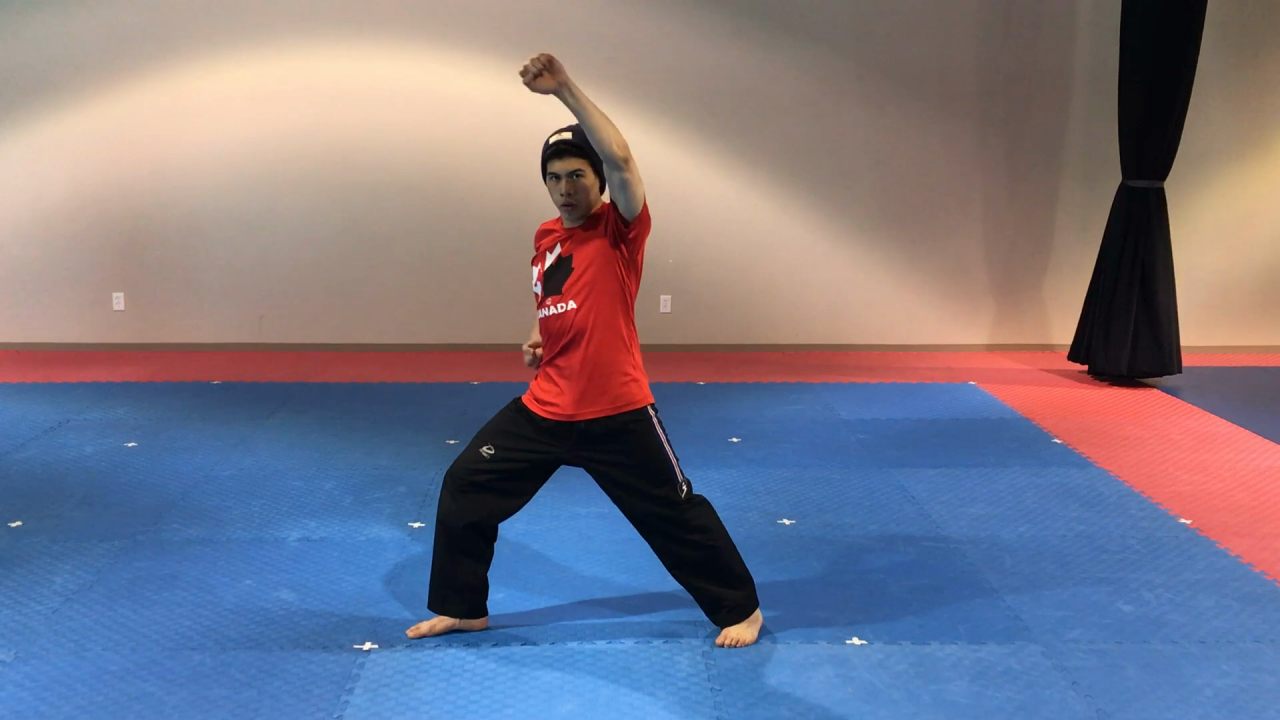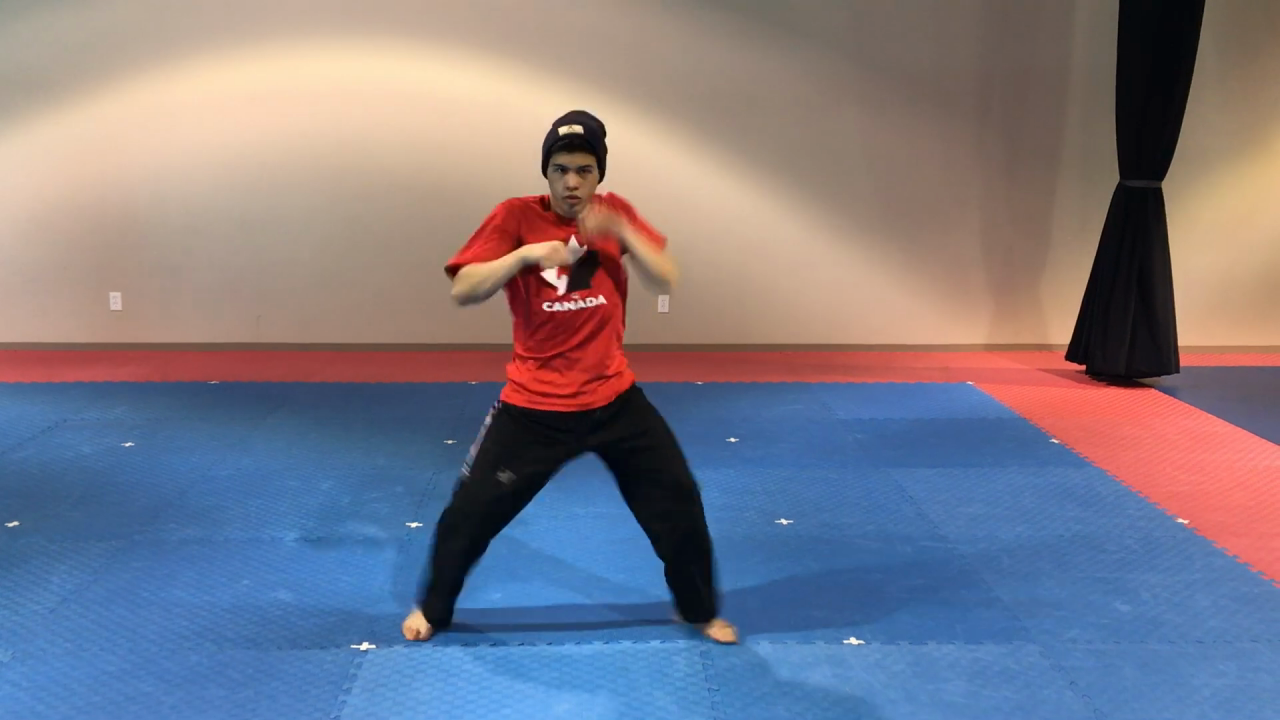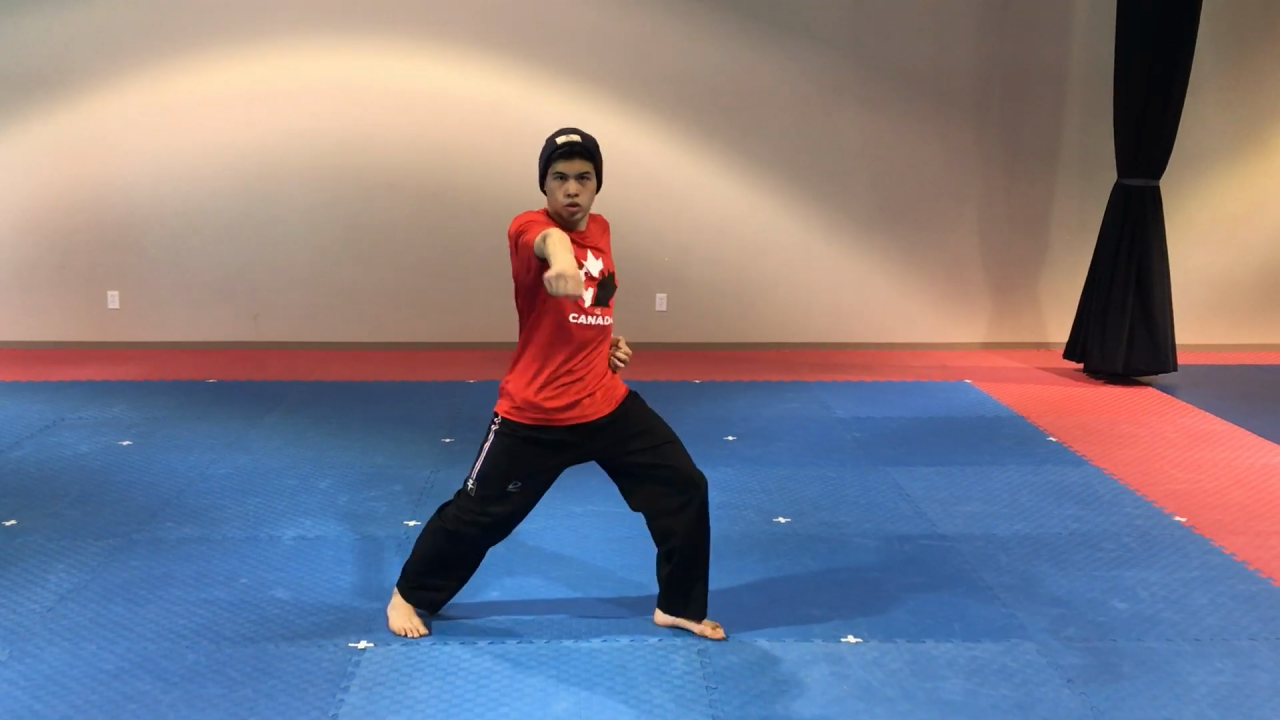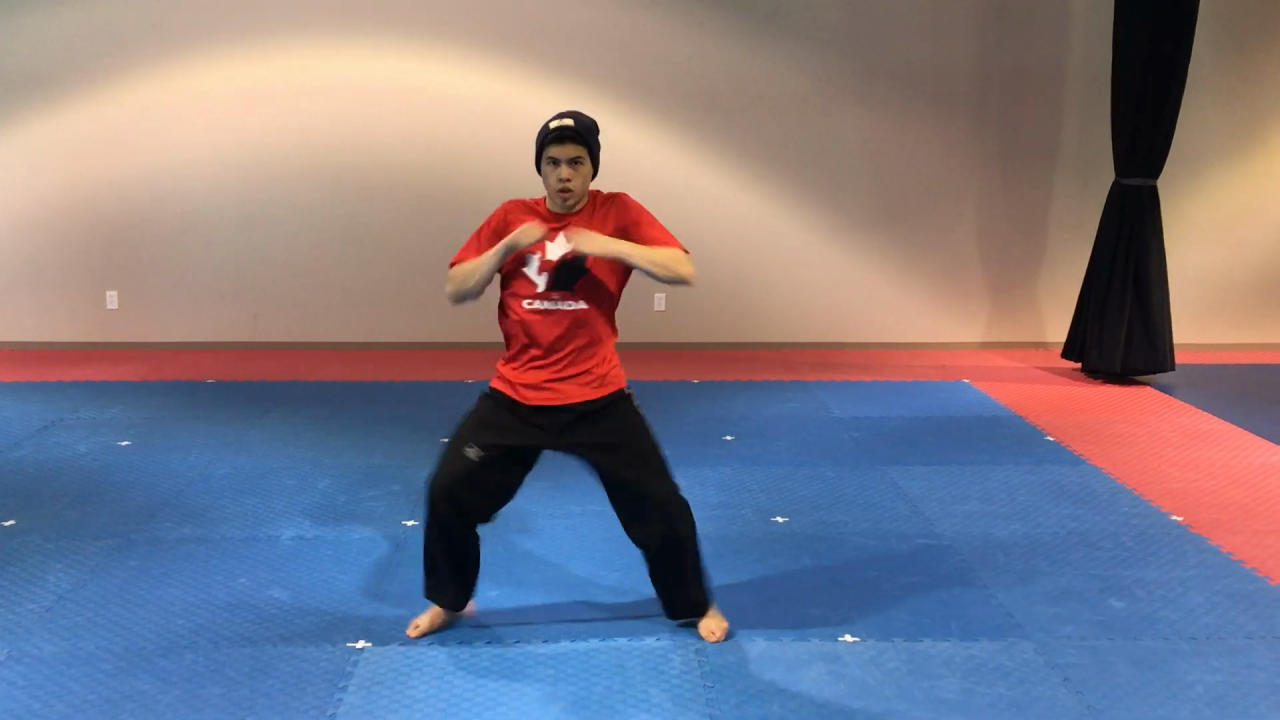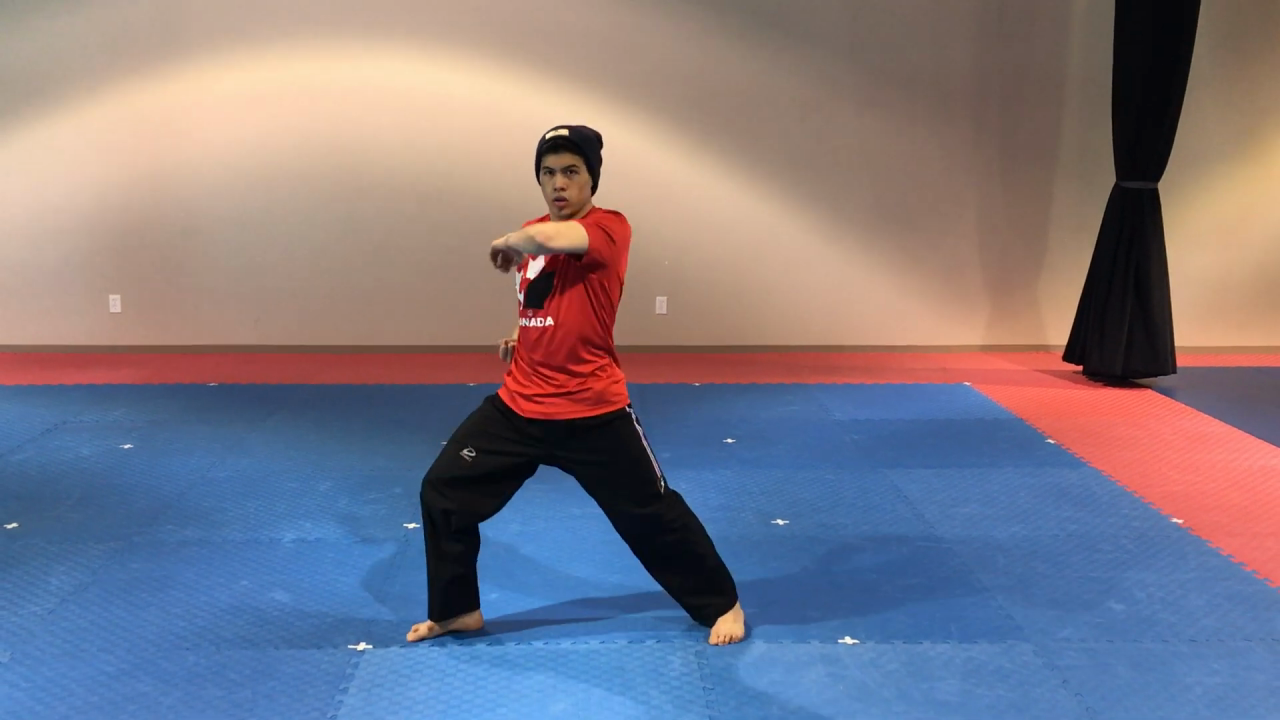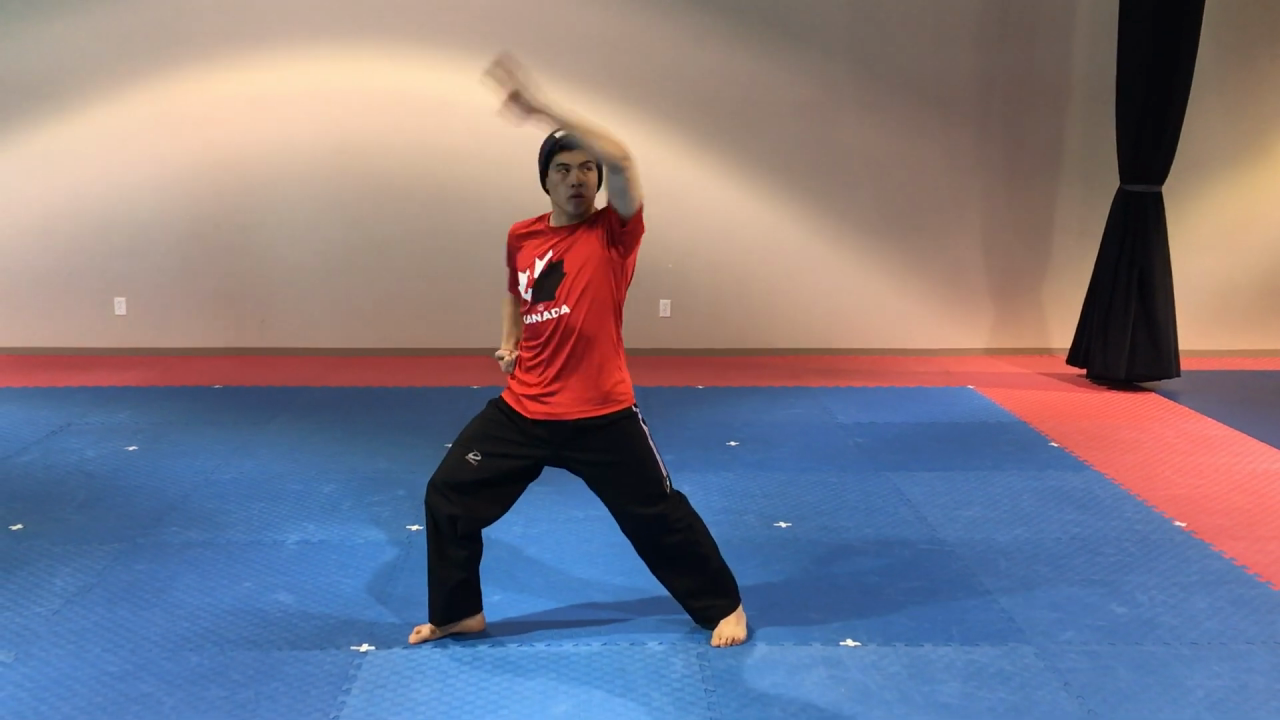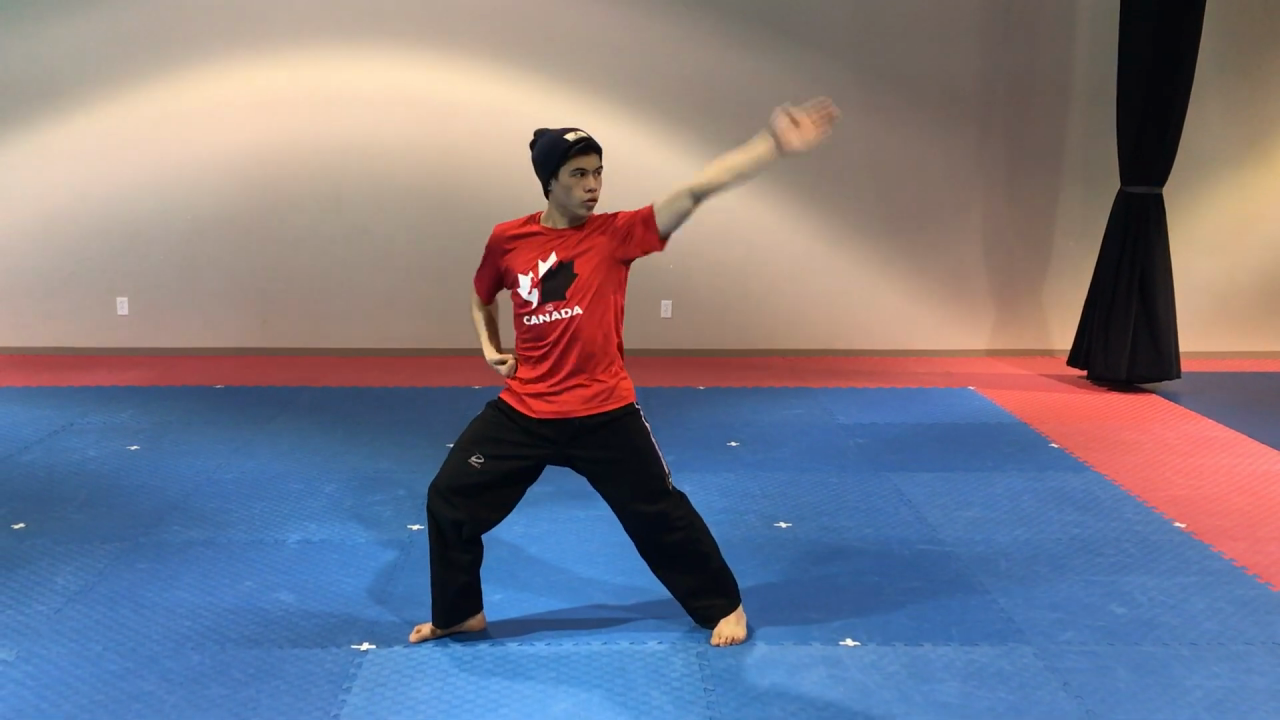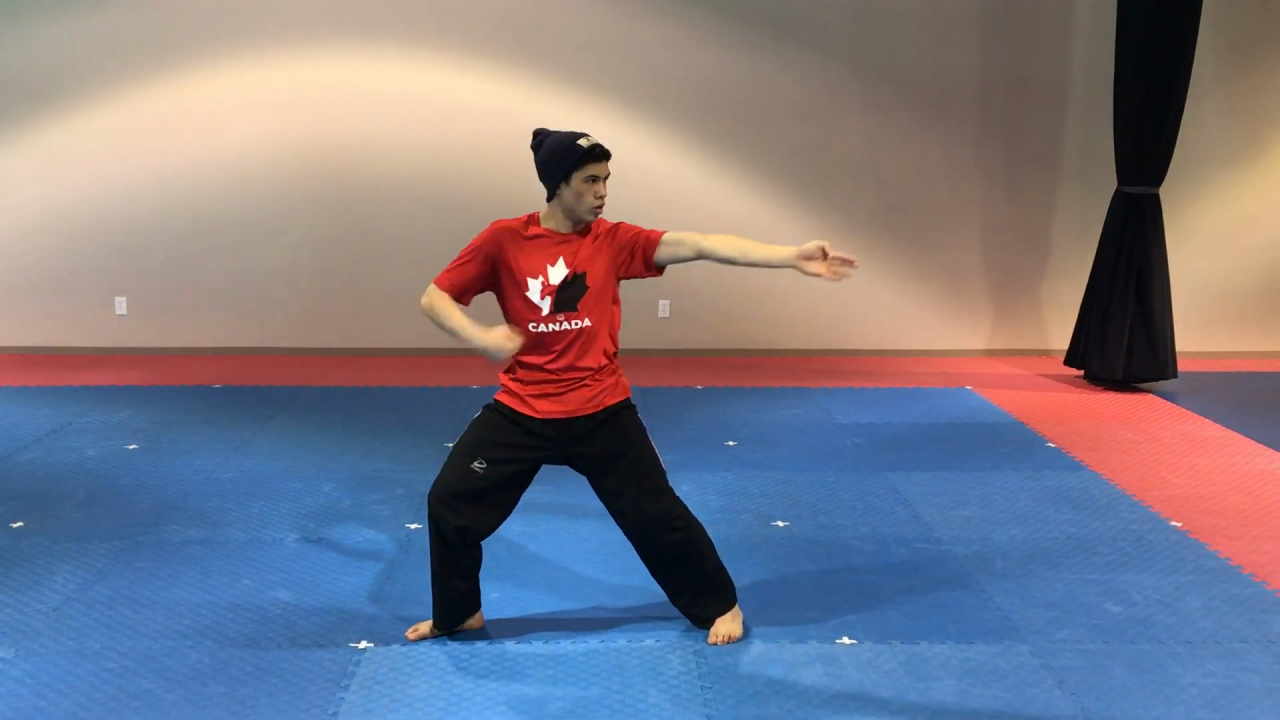
dt=0.3s
person 1, frame 1
left shoulder: (623, 227)
right shoulder: (546, 236)
left elbow: (620, 157)
left wrist: (565, 88)
right wrist: (536, 334)
left hip: (617, 413)
right hip: (543, 409)
left knee: (674, 513)
right knee: (465, 486)
left ankle: (741, 609)
right ankle: (460, 608)
person 1, frame 2
left shoulder: (615, 212)
right shoulder: (515, 215)
left elbow: (665, 277)
right elbow: (463, 290)
left wrist: (620, 230)
right wrist: (523, 255)
left hip: (613, 396)
right hip: (533, 402)
left knee: (674, 495)
right knee: (477, 505)
left ankle: (699, 608)
right ankle: (432, 606)
person 1, frame 3
left shoulder: (601, 229)
right shoulder: (528, 226)
right elbow: (553, 241)
left wrist: (615, 341)
right wrist: (562, 263)
left hip: (609, 404)
right hip: (534, 416)
left knee: (685, 488)
right knee: (478, 512)
left ankle: (679, 605)
right ankle: (408, 594)
person 1, frame 4
left shoulder: (619, 211)
right shoulder: (510, 215)
left elbow: (682, 270)
right elbow: (456, 288)
left wrist: (611, 244)
right wrist: (504, 249)
left hip: (596, 398)
right hip: (515, 395)
left knee: (655, 501)
right knee: (452, 492)
left ankle: (693, 606)
right ankle: (448, 600)
person 1, frame 5
left shoulder: (611, 228)
right shoulder: (532, 233)
left elbow: (552, 239)
left wrist: (506, 242)
right wrist: (517, 336)
left hip: (594, 414)
right hip: (518, 407)
left knee: (651, 513)
right knee: (442, 490)
left ankle: (722, 604)
right ankle: (457, 609)
person 1, frame 6
left shoulder: (615, 232)
right shoulder: (521, 235)
left elbow: (617, 159)
left wrist: (542, 110)
right wrist: (509, 344)
left hip: (601, 415)
right hip: (522, 411)
left knee: (659, 515)
right knee: (447, 496)
left ankle: (723, 606)
right ankle: (457, 612)
person 1, frame 7
left shoulder: (615, 233)
right shoulder: (507, 238)
left elbow: (695, 191)
right elbow: (481, 294)
left wrist: (775, 143)
right wrist: (490, 346)
left hip: (605, 412)
right hip: (523, 411)
left knee: (662, 513)
right knee: (448, 498)
left ankle: (723, 606)
right ankle: (456, 613)
person 1, frame 8
left shoulder: (615, 239)
right shoulder: (503, 238)
left elbow: (701, 246)
right elbow: (436, 297)
left wrist: (793, 256)
right wrist: (479, 336)
left hip: (602, 410)
right hip: (521, 411)
left knee: (656, 510)
right knee: (450, 502)
left ankle: (719, 605)
right ankle: (453, 614)
